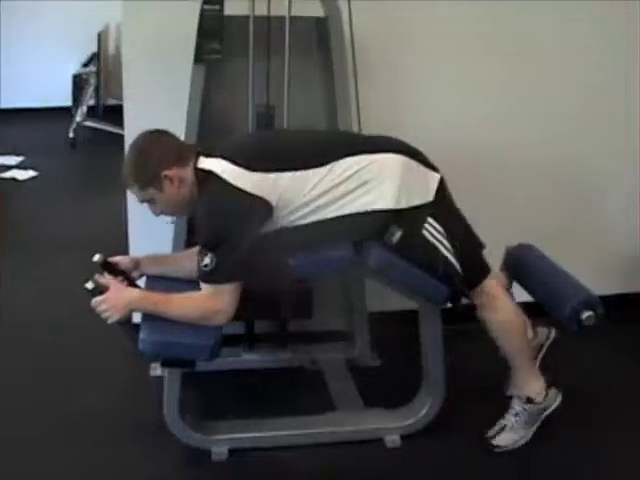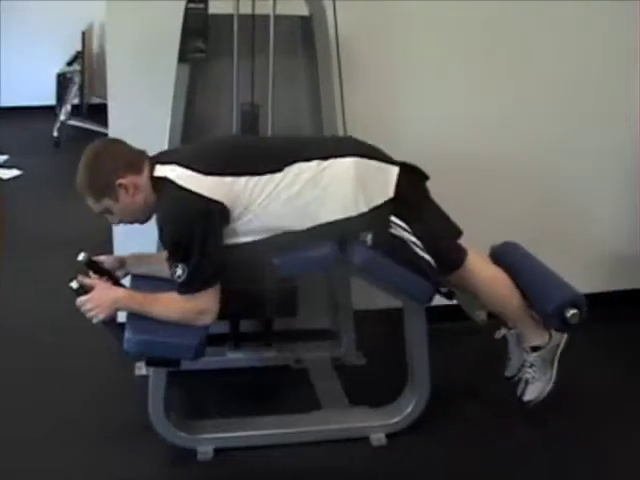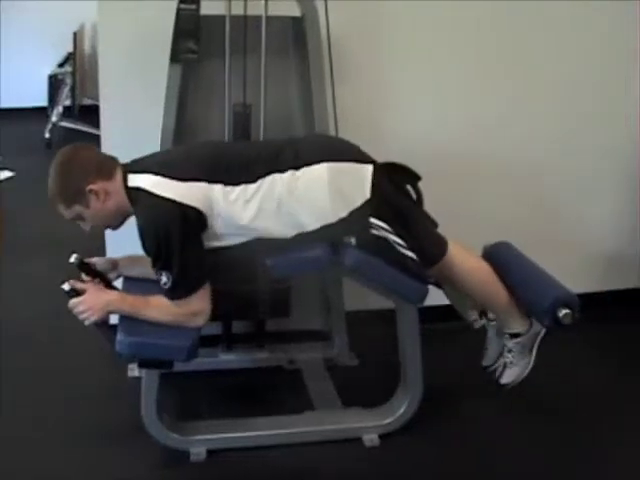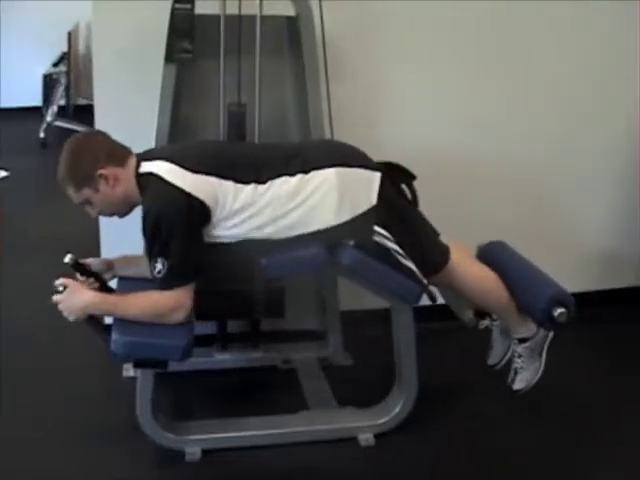
dt=0.3s
person 1, frame 1
left shoulder: (221, 196)
right shoulder: (214, 170)
left elbow: (217, 306)
right elbow: (211, 262)
left wrist: (136, 301)
right wrist: (143, 264)
left hip: (397, 183)
right hip: (380, 178)
left knee: (479, 284)
right knee: (463, 273)
left ankle: (533, 393)
right ankle: (527, 335)
person 1, frame 2
left shoulder: (179, 202)
right shoulder: (171, 174)
left elbow: (201, 308)
right elbow: (189, 262)
left wrist: (121, 298)
right wrist: (126, 262)
left hip: (360, 190)
right hip: (345, 173)
left knee: (455, 265)
right knee: (447, 260)
left ankle: (537, 340)
right ankle: (517, 324)
person 1, frame 3
left shoulder: (156, 209)
right shoulder: (146, 176)
left elbow: (193, 310)
right elbow: (179, 264)
left wrist: (111, 302)
right wrist: (118, 264)
left hip: (338, 190)
right hip: (325, 171)
left knee: (438, 258)
right knee: (429, 255)
left ankle: (520, 328)
right ankle: (499, 318)
person 1, frame 4
left shoulder: (165, 197)
right shoulder: (154, 170)
left elbow: (174, 305)
right elbow: (179, 264)
left wrist: (93, 302)
right wrist: (114, 265)
left hip: (346, 197)
right hip: (331, 176)
left knee: (438, 266)
right knee: (433, 257)
left ankle: (525, 330)
right ankle: (502, 317)
